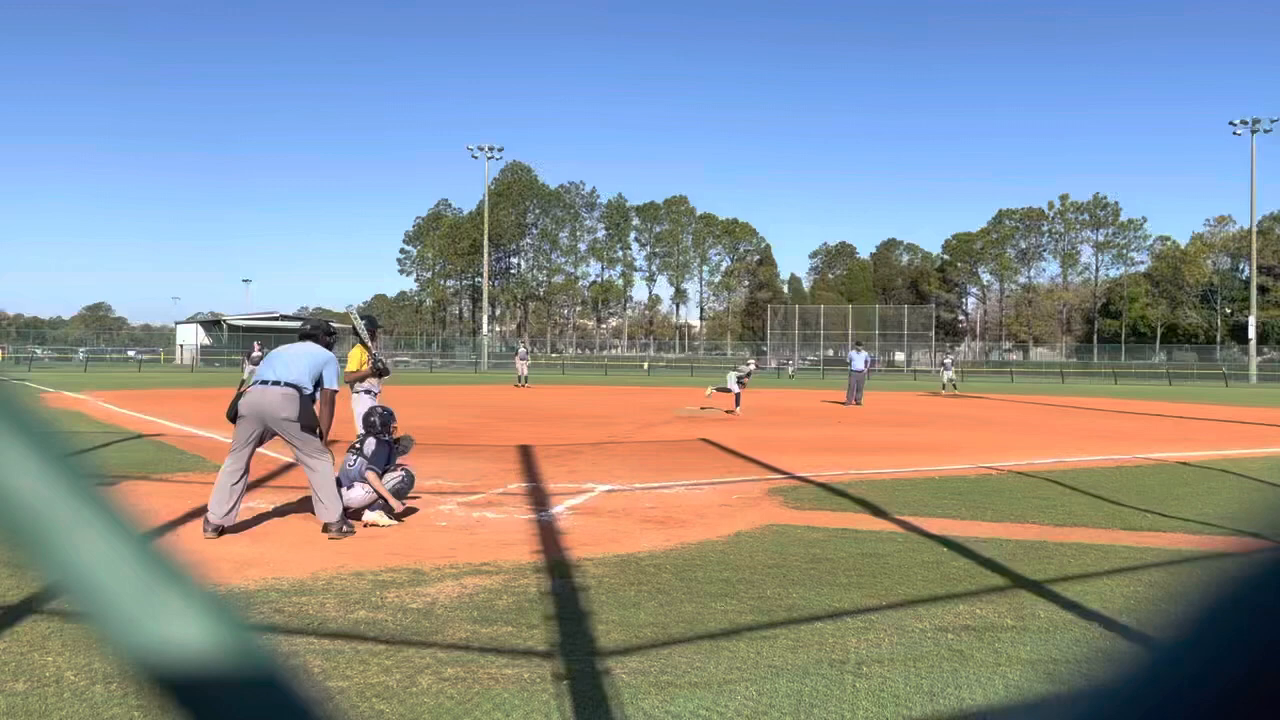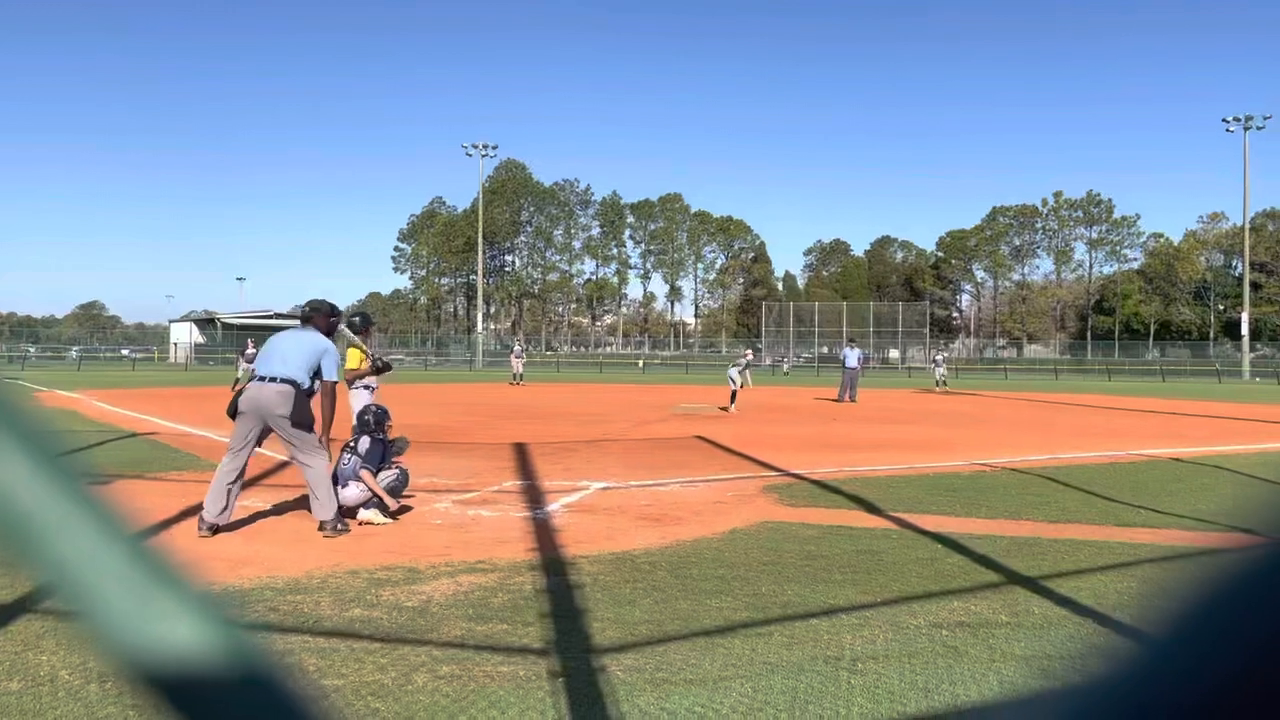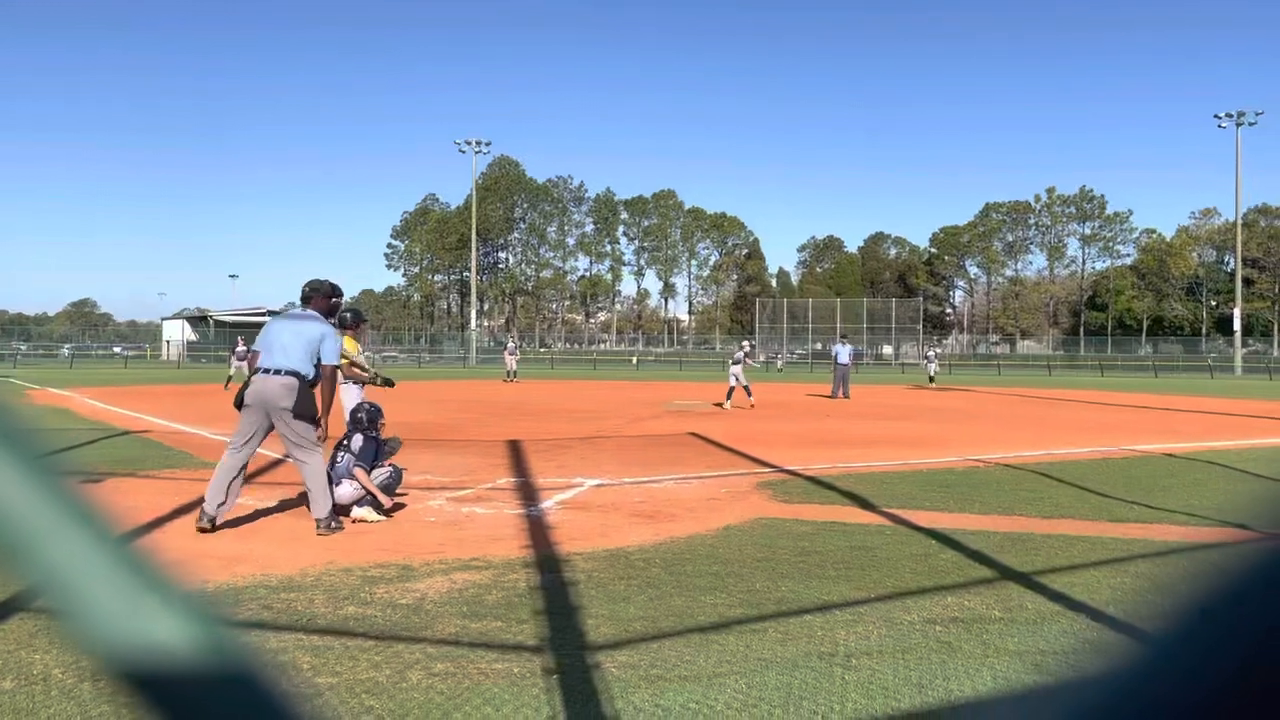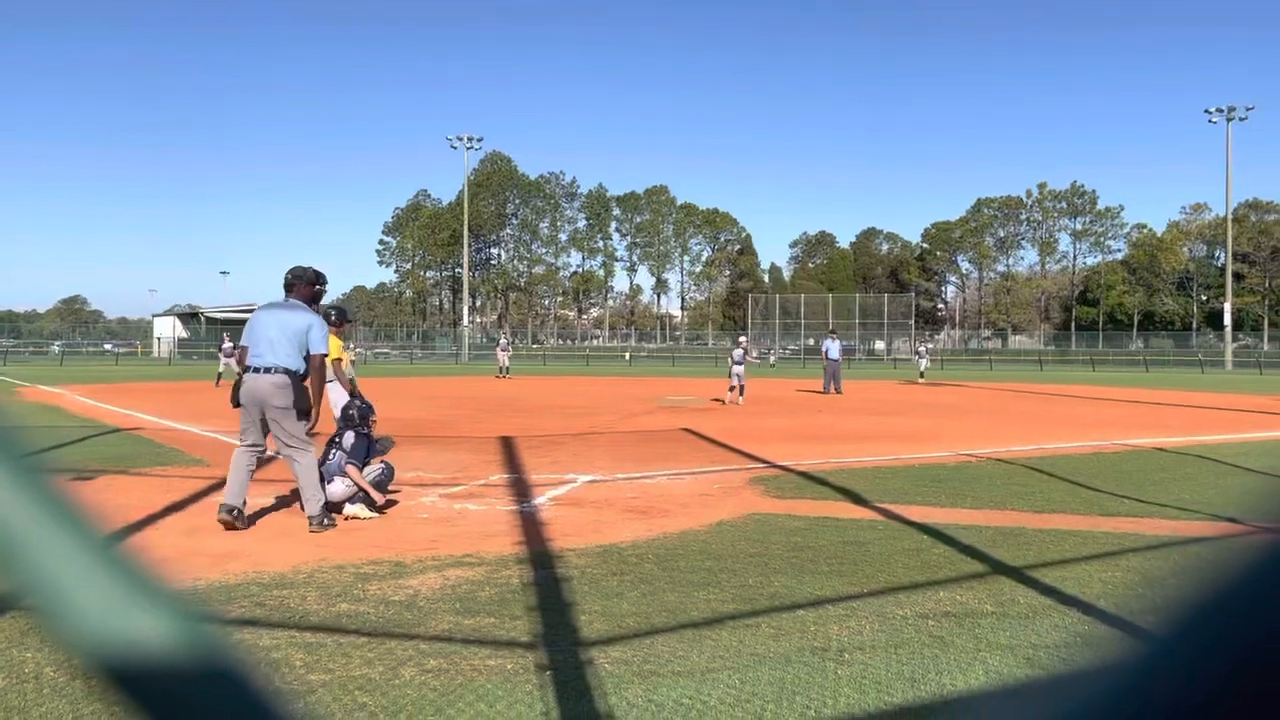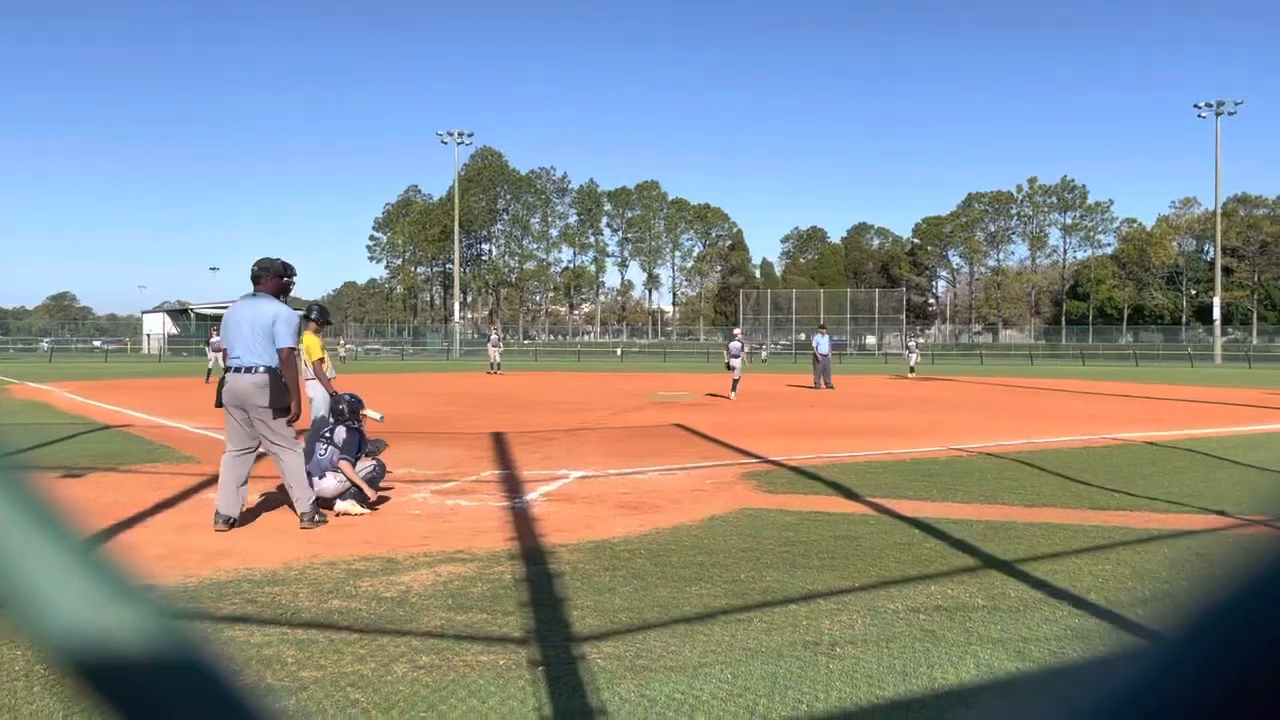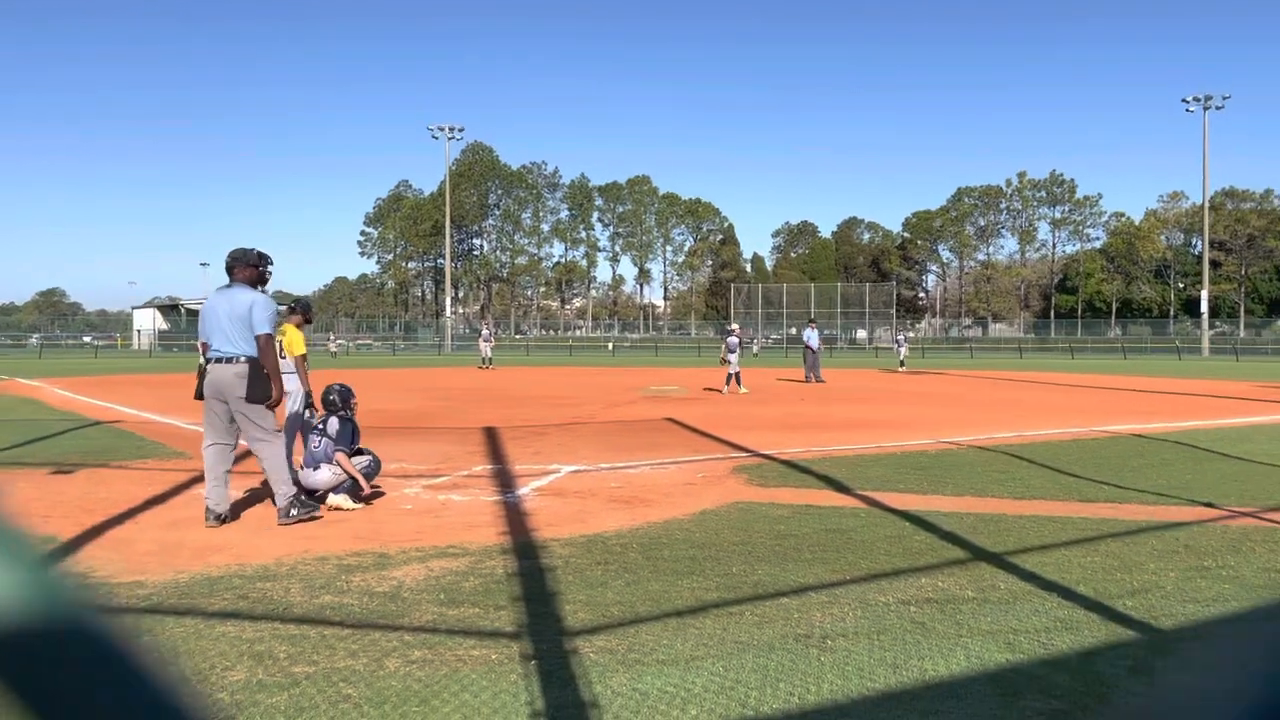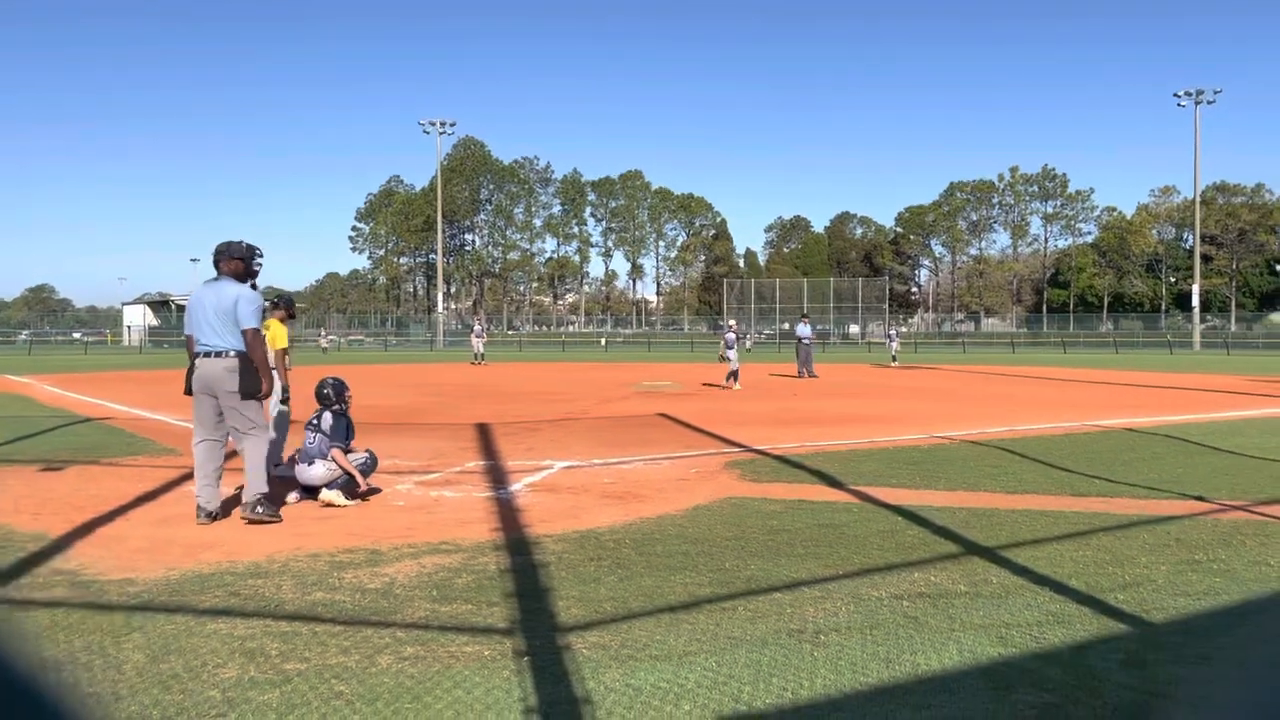
dt=0.2s
person 1, frame 1
left shoulder: (279, 351)
right shoulder: (327, 357)
right elbow: (326, 400)
right wrist: (322, 438)
left hip: (252, 398)
right hip: (287, 401)
left knee: (236, 460)
right knee: (318, 459)
left ankle: (214, 522)
right ankle: (334, 522)
person 1, frame 2
left shoulder: (277, 337)
right shoulder: (327, 346)
right elbow: (327, 391)
right wrist: (324, 432)
left hip: (252, 393)
right hip: (285, 397)
left knee: (235, 456)
right knee: (314, 457)
left ankle: (209, 520)
right ankle: (329, 520)
person 1, frame 3
left shoulder: (276, 321)
right shoulder: (327, 330)
left elbow: (252, 361)
right elbow: (328, 375)
right wrist: (323, 416)
left hip: (257, 386)
right hip: (290, 390)
left knee: (239, 450)
right knee: (309, 453)
left ankle: (211, 512)
right ankle: (324, 518)
person 1, frame 4
left shoulder: (261, 312)
right shoulder: (312, 319)
left elbow: (242, 354)
right elbow: (316, 365)
right wrist: (315, 405)
left hip: (250, 382)
right hip: (283, 386)
left knee: (248, 447)
right knee: (300, 451)
left ankle: (231, 506)
right ankle: (316, 515)
person 1, frame 5
left shoulder: (233, 310)
right shoulder: (282, 312)
left elbow: (225, 353)
right elbow: (287, 358)
right wrist: (296, 397)
left hip: (231, 382)
right hip: (263, 384)
left knee: (236, 449)
right knee: (287, 448)
left ankle: (225, 513)
right ankle: (308, 510)
person 1, frame 6
left shoulder: (210, 301)
right shoulder: (258, 300)
left elbow: (205, 347)
right elbow: (265, 345)
right wrist: (276, 382)
left hip: (213, 374)
right hip: (245, 374)
left knee: (217, 443)
right knee: (267, 439)
left ankle: (215, 509)
right ankle: (288, 503)
person 1, frame 7
left shoulder: (196, 295)
right shoulder: (245, 294)
left elbow: (190, 342)
right elbow: (252, 339)
right wrist: (267, 375)
left hip: (202, 368)
right hip: (234, 368)
left knee: (206, 438)
right knee: (253, 434)
left ankle: (207, 506)
right ankle: (254, 501)
